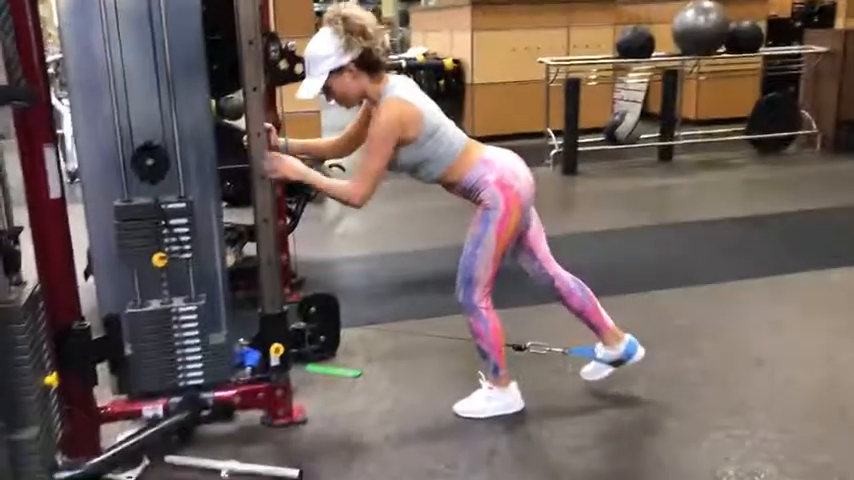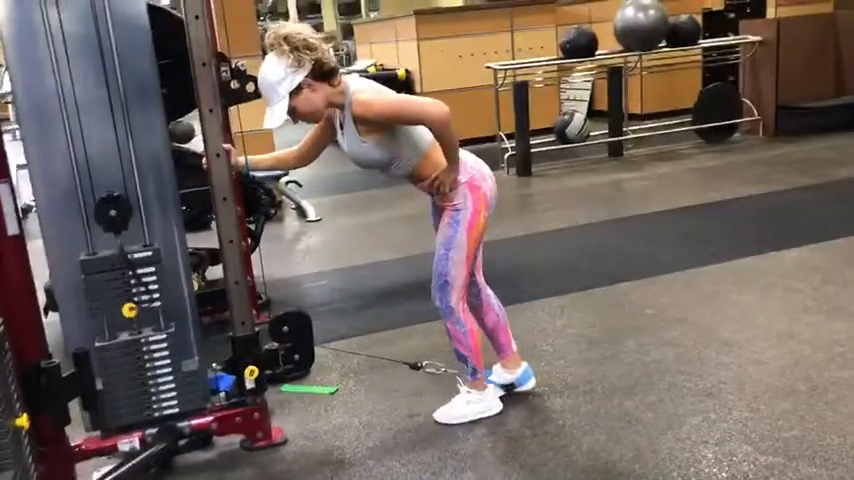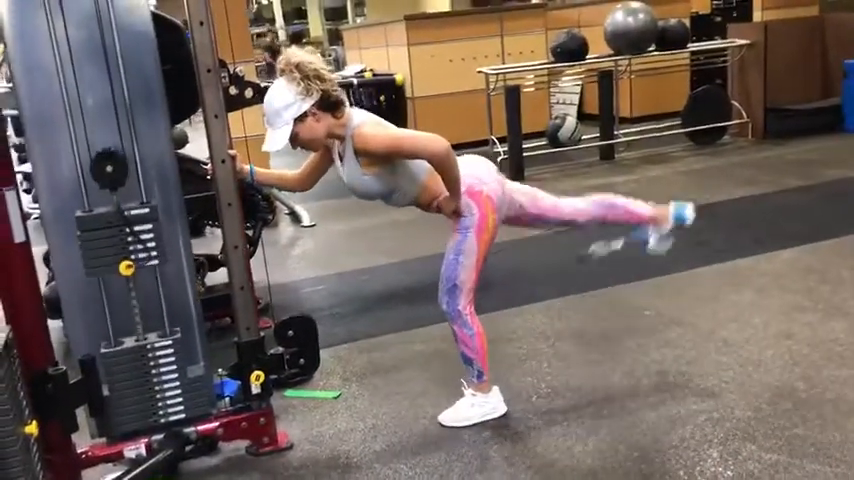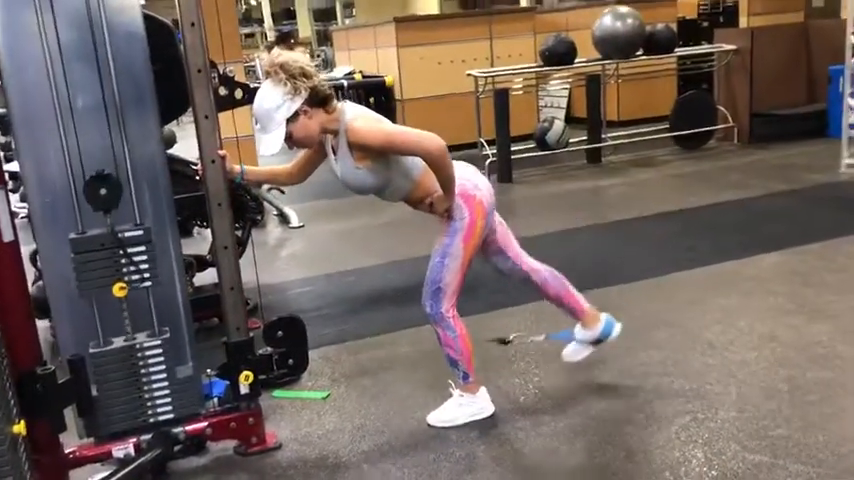
dt=0.7s
person 1, frame 1
left shoulder: (389, 114)
right shoulder: (383, 94)
left elbow: (357, 193)
right elbow: (341, 146)
left wrist: (299, 172)
right wrist: (283, 144)
left hip: (498, 188)
right hip: (503, 177)
left knee: (472, 296)
right knee: (546, 271)
left ankle: (502, 390)
right ankle: (615, 344)
person 1, frame 2
left shoulder: (362, 103)
right shoulder: (337, 109)
left elbow: (438, 111)
right elbow: (300, 157)
left wrist: (453, 169)
right wrist: (241, 162)
left hip: (465, 186)
right hip: (448, 189)
left knee: (448, 297)
right knee: (470, 286)
left ankle: (478, 393)
right ankle: (512, 367)
person 1, frame 3
left shoulder: (362, 135)
right shoulder: (335, 138)
left elbow: (439, 146)
right elbow: (301, 181)
left wrist: (454, 198)
right wrist: (248, 173)
left hip: (474, 195)
right hip: (473, 184)
left knee: (455, 304)
right knee: (575, 212)
left ankle: (483, 396)
right ankle: (661, 216)
person 1, frame 4
left shoulder: (355, 128)
right shoulder: (328, 133)
left elbow: (433, 144)
right elbow: (294, 174)
left wrist: (448, 197)
right wrist: (238, 172)
left hip: (462, 198)
right hip: (460, 194)
left knee: (438, 305)
right knee: (521, 265)
left ankle: (472, 396)
right ankle: (592, 322)
